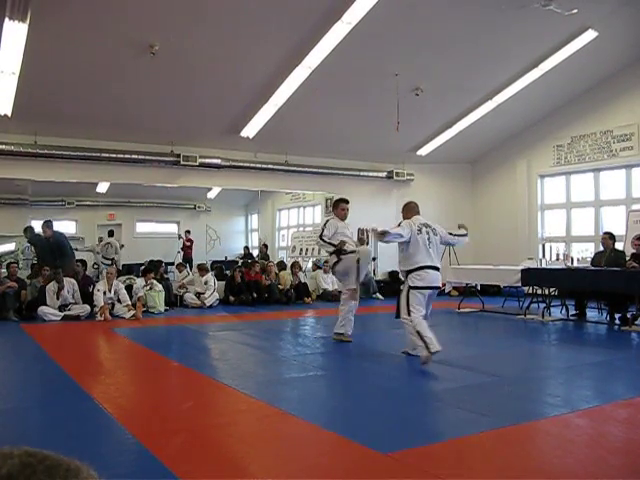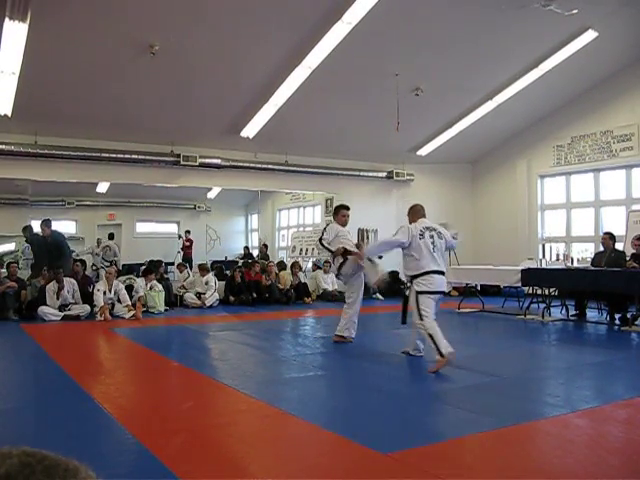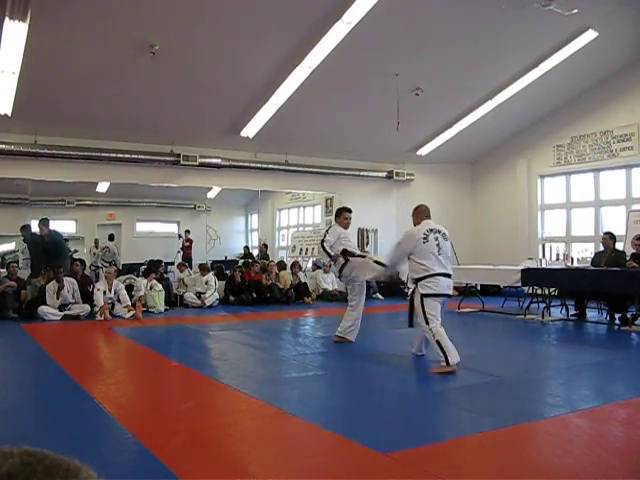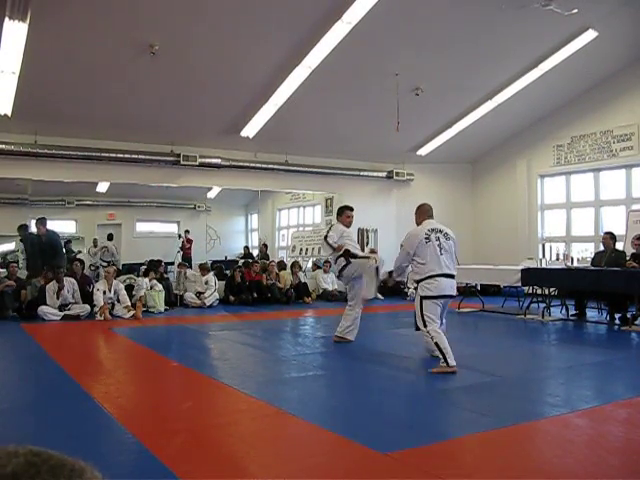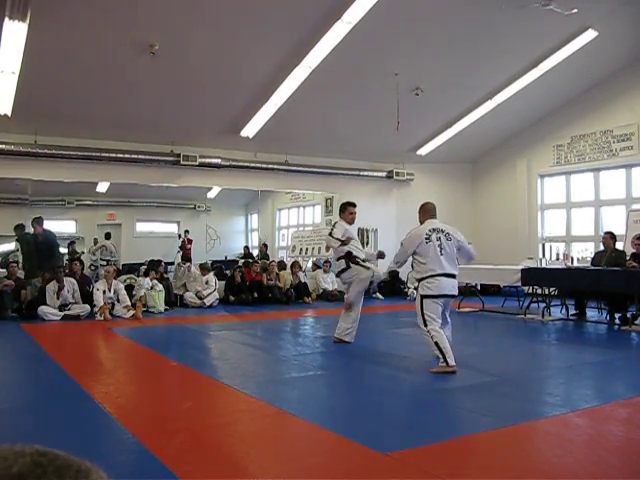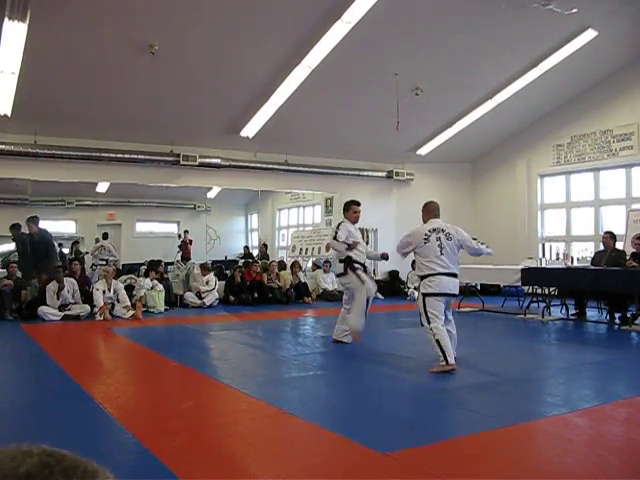
dt=0.1s
person 1, frame 1
left shoulder: (407, 225)
right shoulder: (435, 228)
left elbow: (397, 234)
right elbow: (453, 239)
left wrist: (384, 235)
right wrist: (464, 232)
left hip: (418, 277)
right hip: (434, 277)
left knee: (411, 316)
right knee: (421, 314)
left ankle: (430, 347)
right ankle: (415, 348)
person 1, frame 2
left shoulder: (409, 230)
right shoulder: (440, 231)
left elbow: (391, 241)
right elbow: (452, 244)
left wrist: (367, 252)
right wrist: (447, 232)
left hip: (423, 282)
right hip: (439, 281)
left knee: (424, 321)
right knee: (420, 316)
left ankle: (444, 353)
right ankle: (416, 348)
person 1, frame 3
left shoulder: (413, 234)
right shoulder: (444, 232)
left elbow: (397, 258)
left wrist: (388, 268)
left hip: (427, 285)
right hip: (445, 282)
left knee: (431, 324)
right knee: (427, 318)
left ankle: (449, 361)
right ankle: (419, 349)
person 1, frame 4
left shoulder: (414, 234)
right shoulder: (448, 232)
left elbow: (401, 262)
left wrist: (395, 276)
left hip: (429, 285)
right hip: (449, 284)
left knee: (430, 326)
right knee: (438, 319)
left ankle: (448, 363)
right ankle: (435, 350)
person 1, frame 5
left shoulder: (416, 233)
right shoulder: (452, 232)
left elbow: (400, 258)
right elbow: (469, 255)
left wrist: (391, 267)
right wrist: (462, 258)
left hip: (430, 285)
right hip: (450, 283)
left knee: (431, 325)
right knee: (443, 319)
left ankle: (448, 363)
right ankle: (443, 350)
person 1, frame 6
left shoulder: (417, 233)
right shoulder: (455, 231)
left elbow: (401, 249)
right elbow: (476, 249)
left wrist: (411, 248)
right wrist: (487, 248)
left hip: (431, 284)
right hip: (451, 283)
left knee: (435, 324)
right knee: (446, 318)
left ankle: (448, 362)
right ankle: (450, 353)
person 2, frame 1
left shoulder: (344, 226)
right shoulder: (331, 223)
right elbow: (320, 240)
left wrist: (359, 245)
right wrist: (336, 246)
left hip: (349, 265)
right hip: (341, 260)
left knee: (349, 302)
right knee: (365, 253)
left ankle: (341, 332)
right ankle: (354, 286)
person 2, frame 2
left shoulder: (345, 231)
right shoulder: (332, 227)
right elbow: (322, 243)
left wrist: (357, 247)
right wrist: (334, 252)
left hip: (349, 270)
right hip: (346, 262)
left knee: (353, 302)
left ankle: (341, 334)
person 2, frame 3
left shoulder: (346, 233)
right shoulder: (334, 230)
right elbow: (324, 245)
right wrist: (331, 257)
left hip: (353, 272)
right hip: (349, 264)
left knee: (356, 305)
left ankle: (342, 334)
person 2, frame 4
left shoulder: (346, 232)
right shoulder: (336, 228)
right elbow: (326, 240)
left wrist: (369, 254)
right wrist: (335, 247)
left hip: (353, 269)
right hip: (348, 263)
left knee: (355, 304)
right knee: (373, 262)
left ankle: (342, 335)
person 2, frame 5
left shoulder: (349, 229)
right shoulder: (340, 225)
left elbow: (359, 252)
right elbow: (330, 239)
left wrist: (375, 254)
right wrist: (342, 242)
left hip: (353, 269)
right hip: (349, 265)
left knee: (355, 306)
right knee: (374, 273)
left ankle: (341, 335)
right ankle: (349, 300)
person 2, frame 6
left shoulder: (354, 229)
right shoulder: (343, 226)
left elbow: (363, 251)
right elbow: (335, 242)
left wrist: (379, 255)
right wrist: (348, 245)
left hip: (356, 269)
right hip: (349, 268)
left knee: (349, 305)
right knee: (368, 290)
left ankle: (340, 335)
right ankle: (353, 327)
